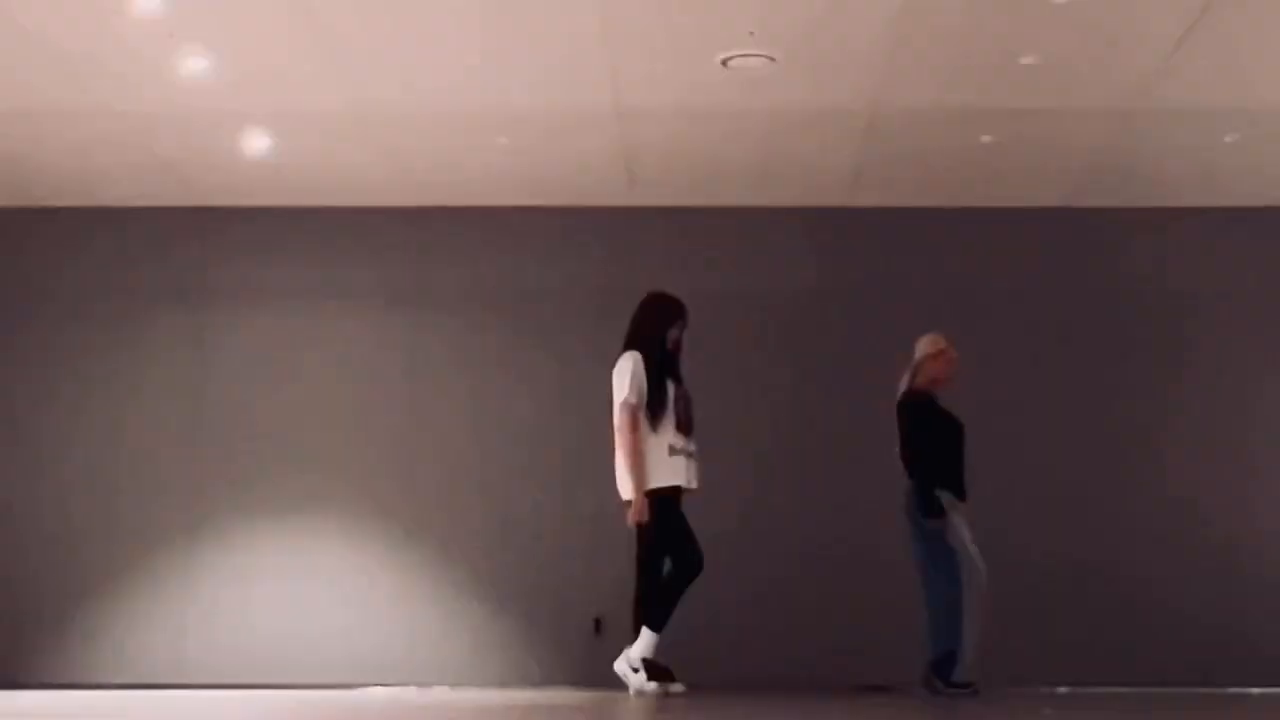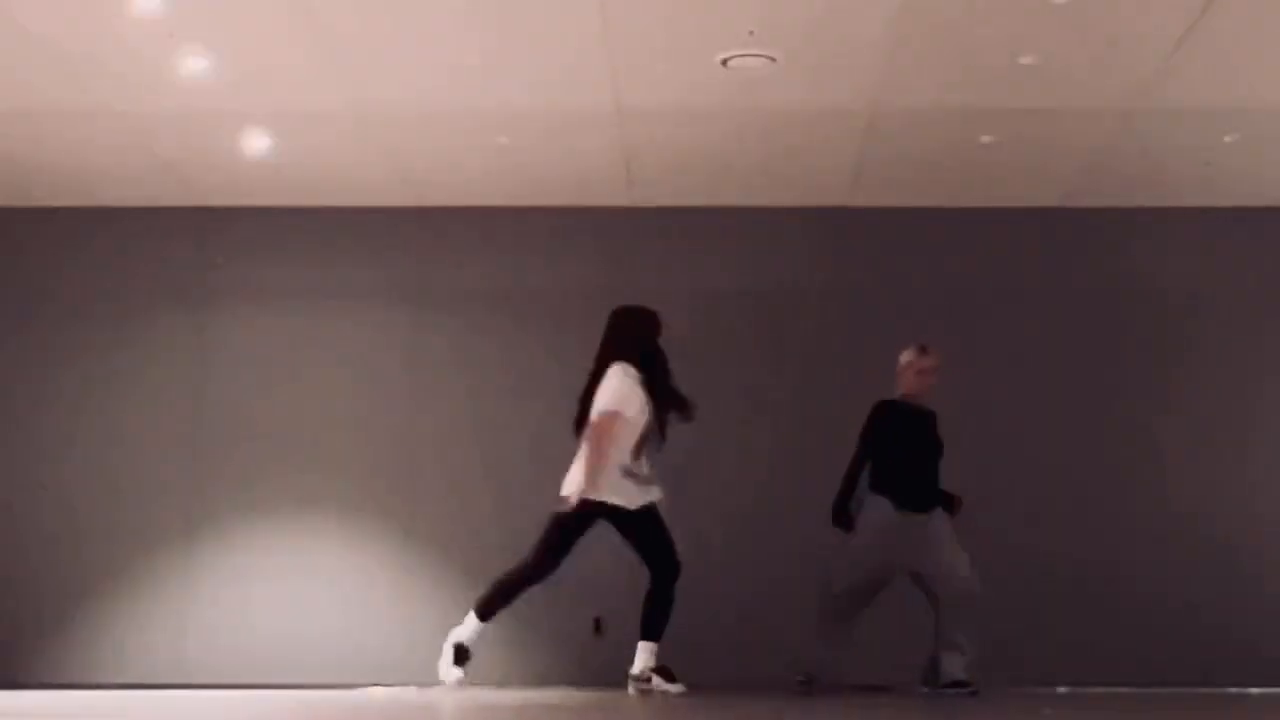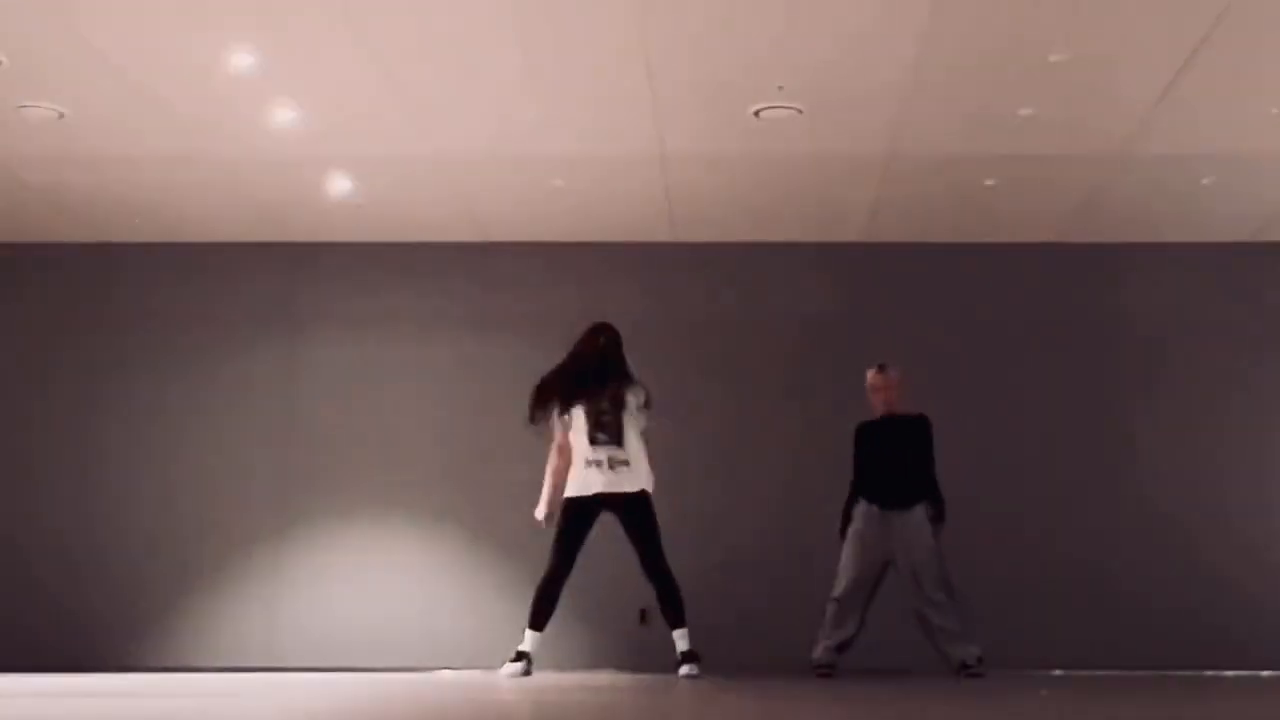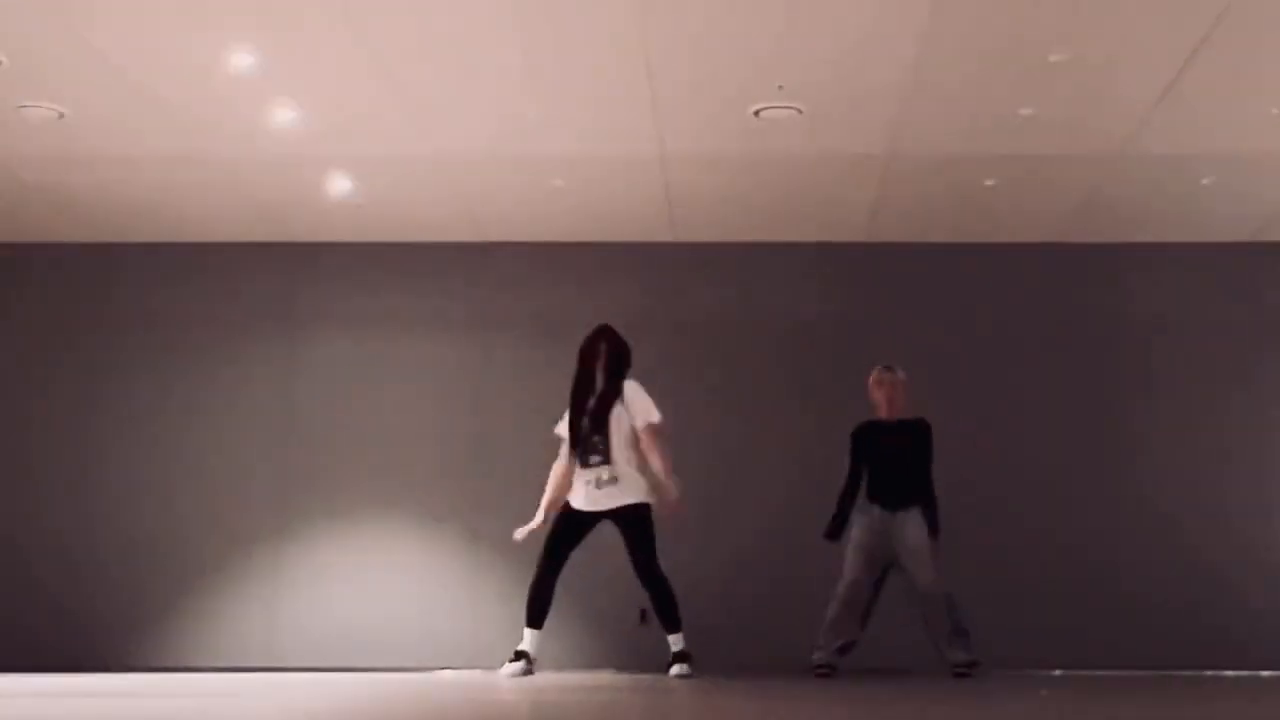
dt=0.5s
person 1, frame 1
left shoulder: (663, 368)
right shoulder: (632, 363)
right elbow: (626, 429)
left wrist: (649, 491)
right wrist: (637, 492)
left hip: (665, 483)
right hip: (649, 486)
left knee: (654, 569)
right knee: (688, 561)
left ankle: (642, 660)
right ankle: (637, 656)
person 1, frame 2
left shoulder: (643, 382)
right shoulder: (625, 376)
right elbow: (598, 431)
right wrist: (584, 488)
left hip: (633, 496)
right hip: (594, 492)
left knee: (667, 569)
right knee: (538, 567)
left ankle: (645, 668)
right ankle: (463, 637)
person 1, frame 3
left shoulder: (631, 391)
right shoulder: (569, 394)
right elbow: (560, 449)
right wrist: (547, 498)
left hip: (630, 488)
right hip: (582, 490)
left knee: (656, 566)
right knee: (558, 567)
left ankle: (684, 649)
right ankle: (526, 651)
person 1, frame 4
left shoulder: (629, 391)
right shoulder: (578, 400)
left elbow: (649, 440)
right elbow: (565, 460)
left wrist: (665, 482)
right wrist: (541, 513)
left hip: (628, 498)
right hip: (581, 500)
left knee: (648, 570)
right knee: (547, 564)
left ankle: (679, 650)
right ankle: (528, 651)
person 2, frame 1
left shoulder: (928, 403)
right shoulder: (914, 401)
right elbow: (910, 454)
right wrist: (928, 499)
left hip: (943, 501)
right hip: (933, 501)
left knee: (950, 584)
right knee: (954, 582)
left ankle: (945, 671)
right ankle: (943, 671)
person 2, frame 2
left shoulder: (931, 420)
right shoulder: (886, 411)
right elbow: (861, 458)
left wrist: (945, 498)
right wrist: (842, 503)
left hip: (927, 517)
right hip: (885, 512)
left knee: (959, 589)
right knee: (853, 590)
left ankle: (948, 670)
person 2, frame 3
left shoulder: (918, 425)
right shoulder: (864, 431)
left elbow: (927, 473)
right elbow: (858, 478)
left wrist: (938, 509)
right wrist: (846, 517)
left hip: (912, 515)
right hip: (870, 515)
left knee: (933, 589)
right knee: (848, 587)
left ankle: (965, 655)
right ankle: (825, 654)
person 2, frame 4
left shoulder: (919, 429)
right shoulder: (865, 432)
left elbow: (925, 478)
right elbow: (853, 478)
left wrist: (933, 521)
right wrist: (839, 519)
left hip: (911, 515)
right hip: (872, 515)
left knee: (931, 585)
right knee: (852, 585)
left ankle: (961, 654)
right ankle: (826, 654)
